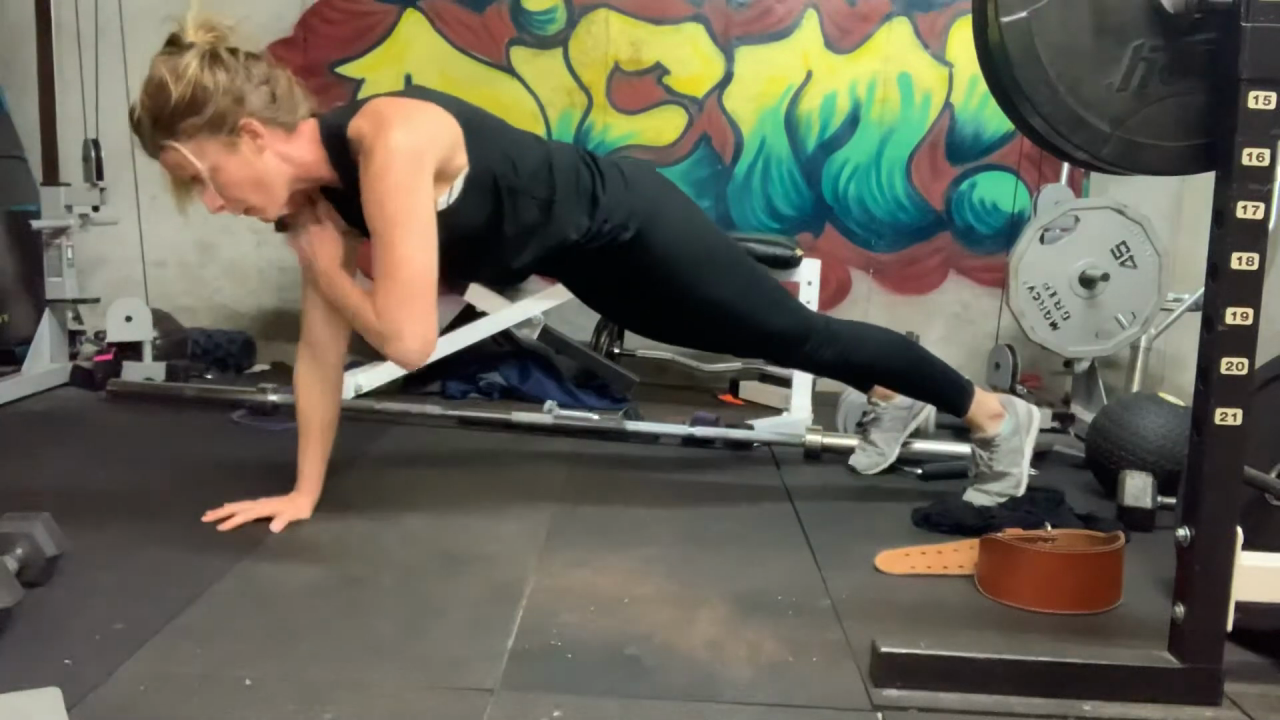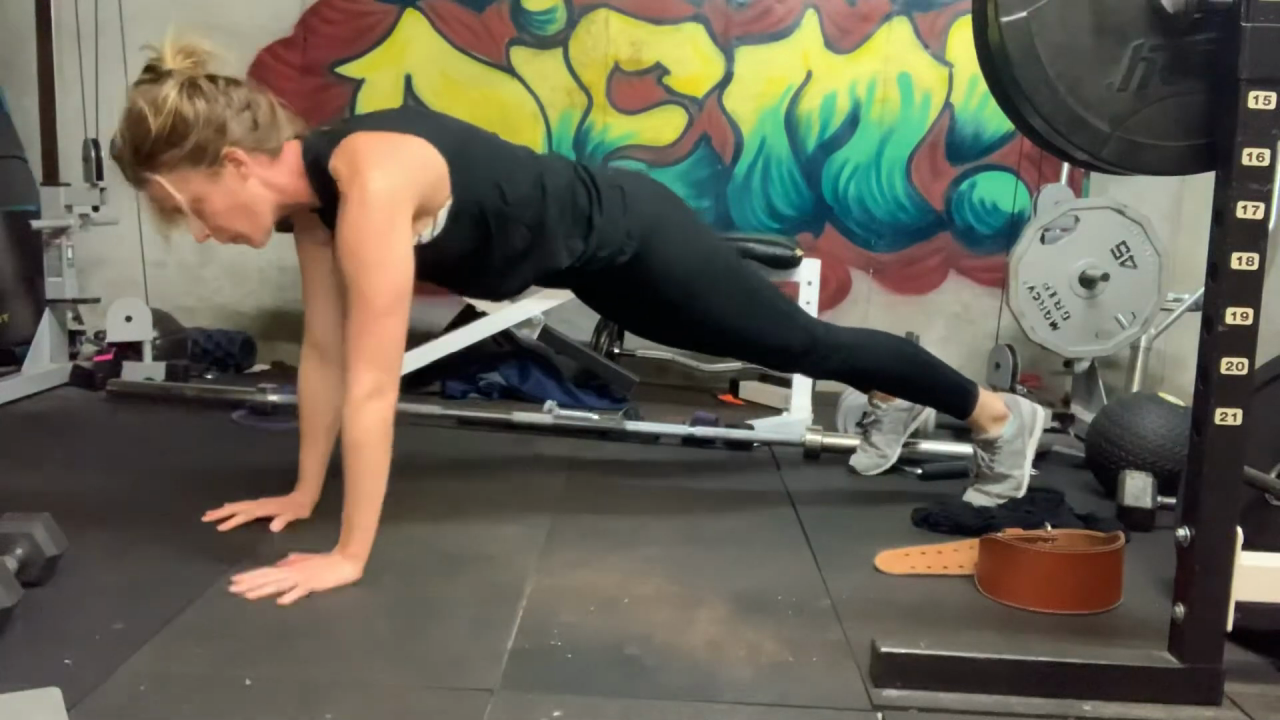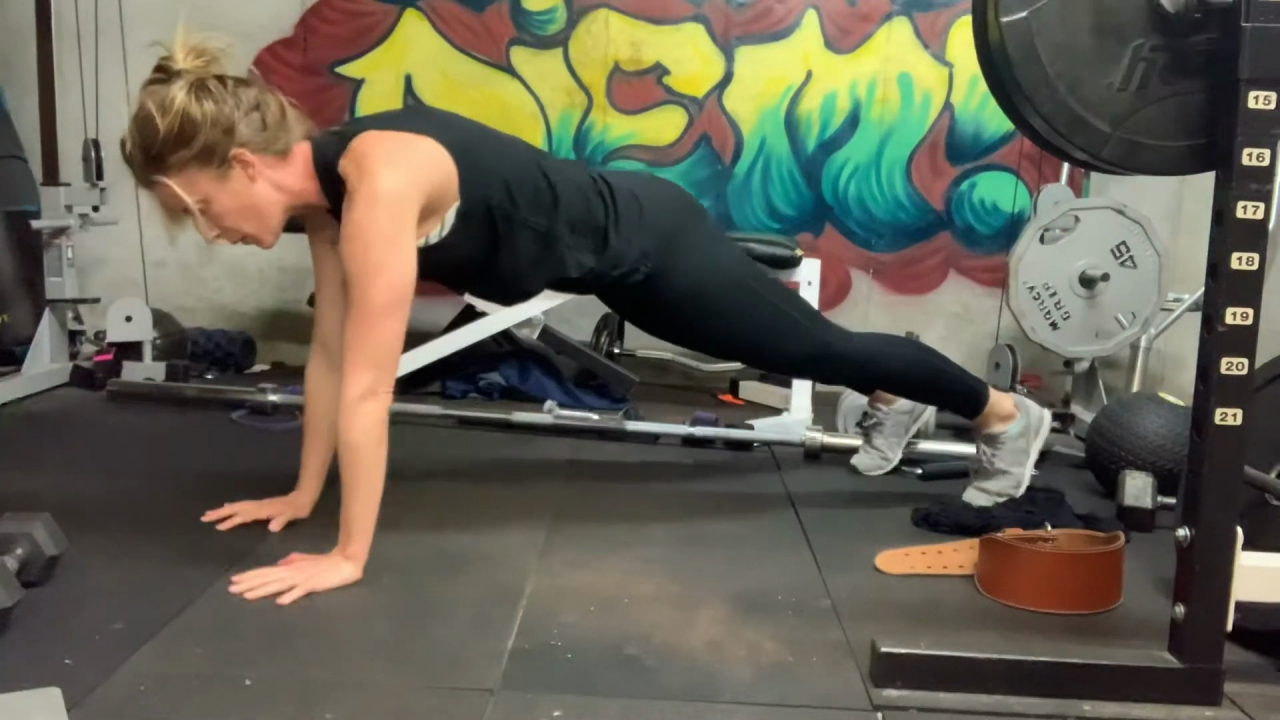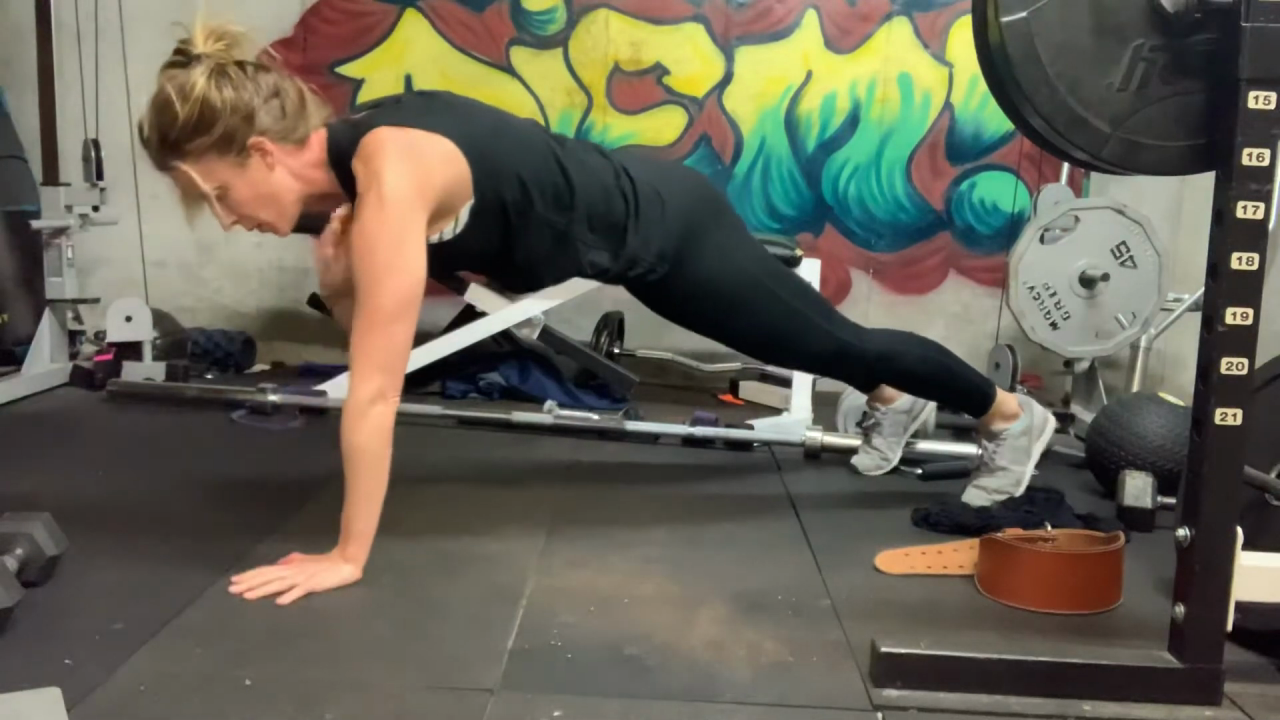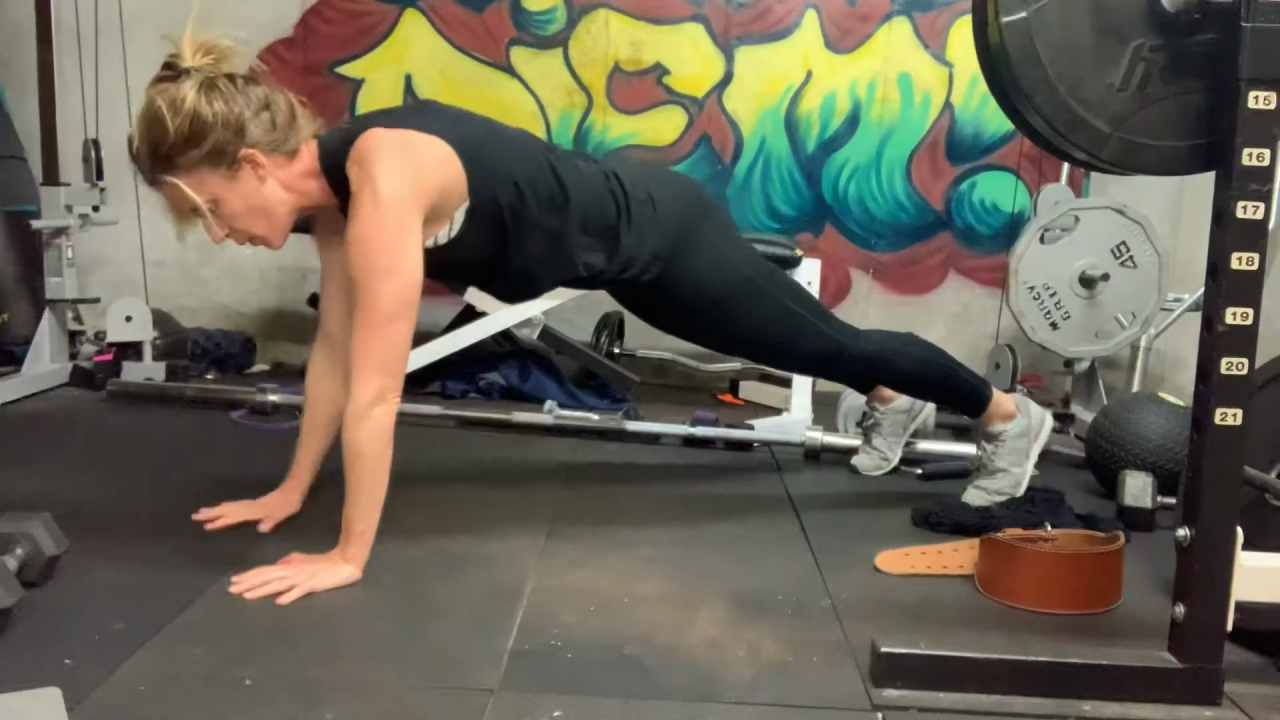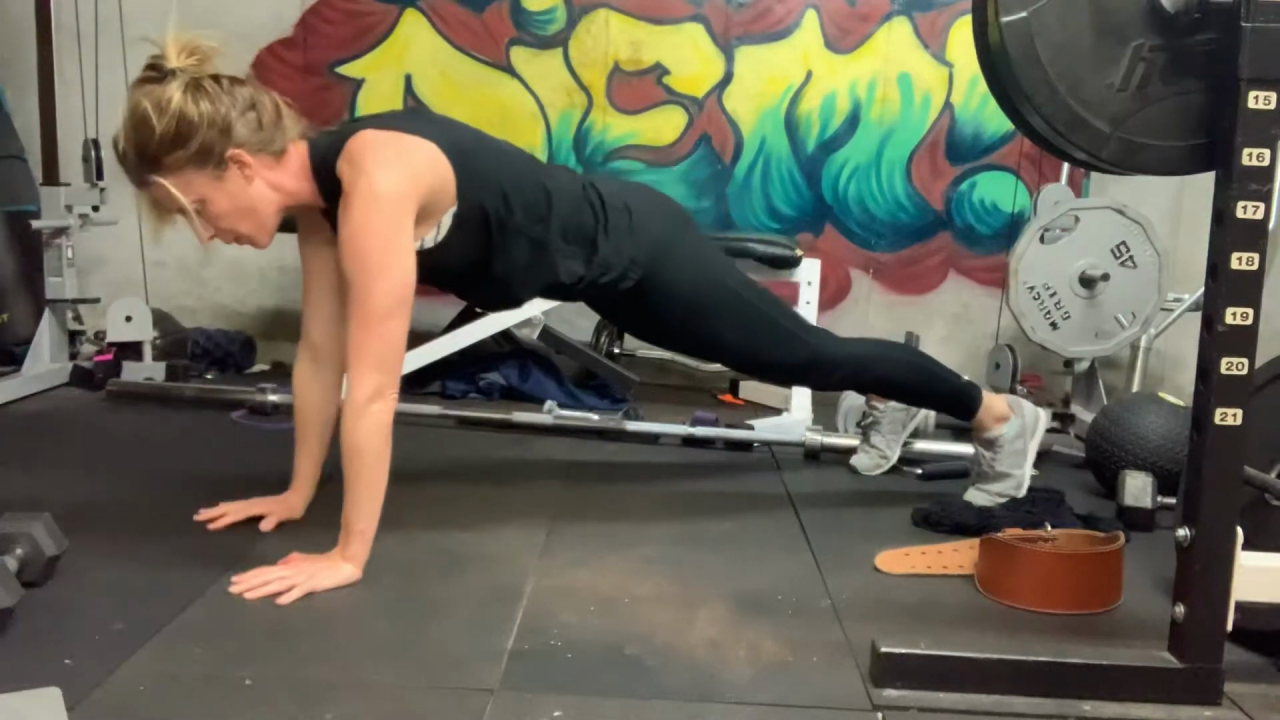
dt=0.5s
person 1, frame 1
left shoulder: (389, 141)
right shoulder: (312, 183)
left elbow: (408, 337)
right elbow: (322, 344)
left wrist: (324, 267)
right wrist: (304, 491)
left hip: (626, 222)
right hip: (581, 258)
left knee: (796, 335)
right knee: (761, 342)
left ankle: (996, 416)
right ankle: (890, 402)
person 1, frame 2
left shoulder: (370, 181)
right shoulder: (310, 191)
left elbow: (372, 388)
right elbow: (324, 351)
left wrist: (349, 557)
right wrist: (303, 494)
left hip: (630, 235)
right hip: (591, 258)
left knee: (802, 342)
right knee: (780, 345)
left ankle: (1000, 416)
right ankle: (893, 403)
person 1, frame 3
left shoulder: (378, 180)
right shoulder: (326, 188)
left elbow: (368, 387)
right elbow: (330, 353)
left wrist: (348, 556)
right wrist: (303, 494)
left hip: (646, 241)
right hip: (610, 248)
left knee: (815, 347)
right knee: (794, 349)
left ankle: (1007, 416)
right ankle: (895, 405)
person 1, frame 4
left shoulder: (389, 172)
right shoulder: (344, 155)
left elbow: (376, 388)
right elbow: (374, 326)
left wrist: (348, 558)
right wrist: (338, 281)
left hip: (667, 226)
right hip: (631, 215)
left knee: (824, 342)
right knee: (808, 341)
left ankle: (1012, 417)
right ankle: (894, 404)
person 1, frame 5
left shoulder: (383, 177)
right shoulder: (330, 180)
left elbow: (374, 390)
right elbow: (335, 349)
left wrist: (348, 556)
right wrist: (288, 491)
left hip: (657, 235)
right hip: (620, 242)
left knee: (822, 342)
right knee: (802, 346)
left ankle: (1009, 416)
right ankle: (893, 402)
person 1, frame 6
left shoulder: (372, 180)
right shoulder: (314, 187)
left elbow: (371, 388)
right elbow: (320, 353)
left wrist: (348, 557)
right wrist: (298, 494)
left hip: (635, 248)
right hip: (599, 260)
left knee: (803, 354)
right knee: (784, 353)
left ankle: (1002, 418)
right ankle: (890, 408)
